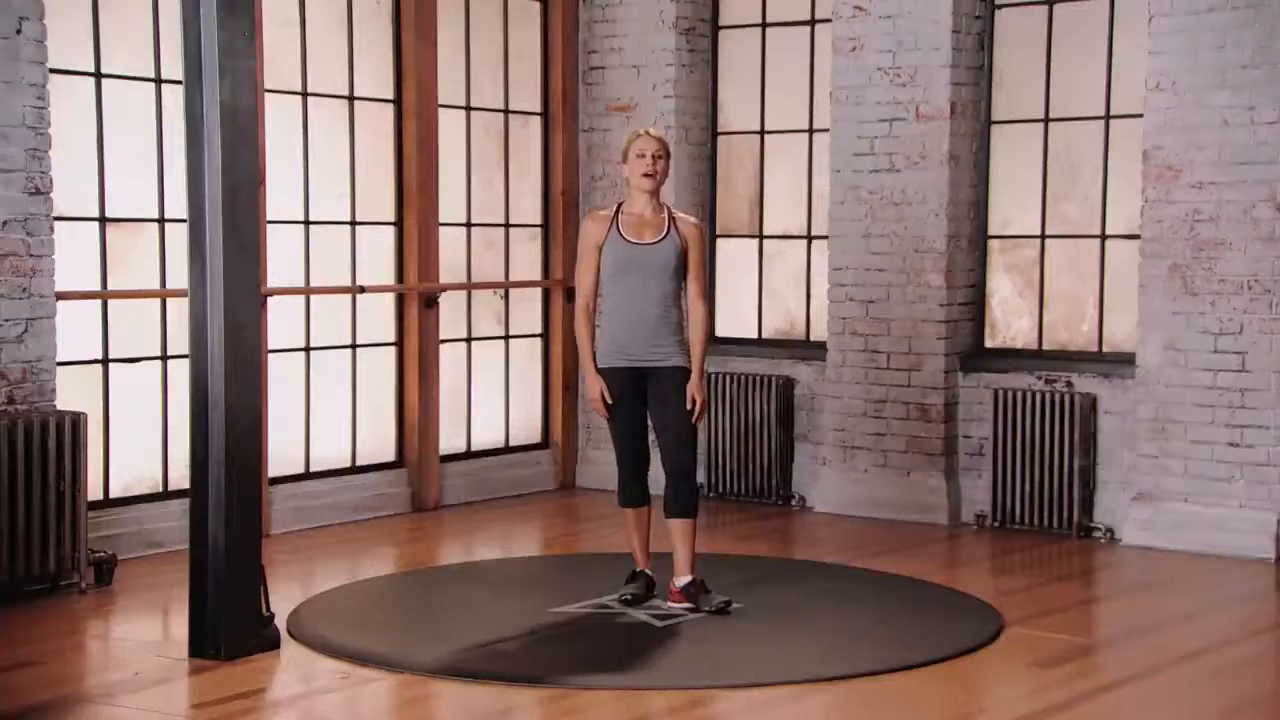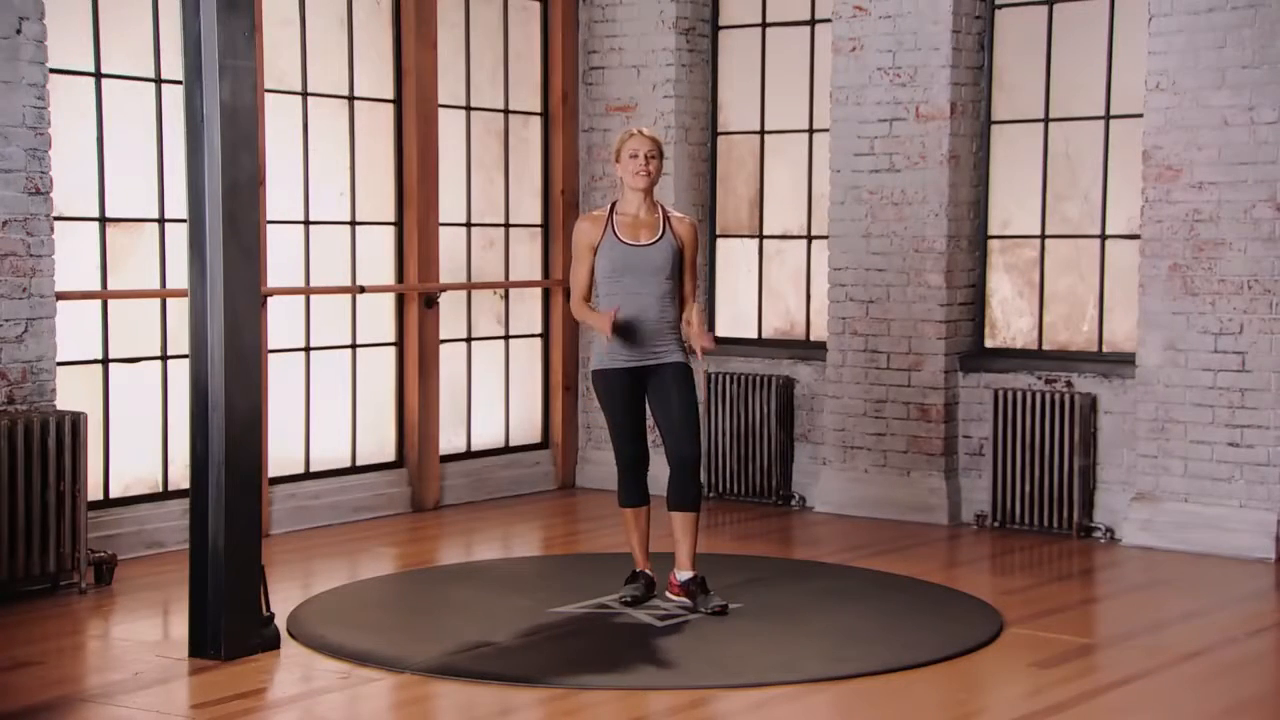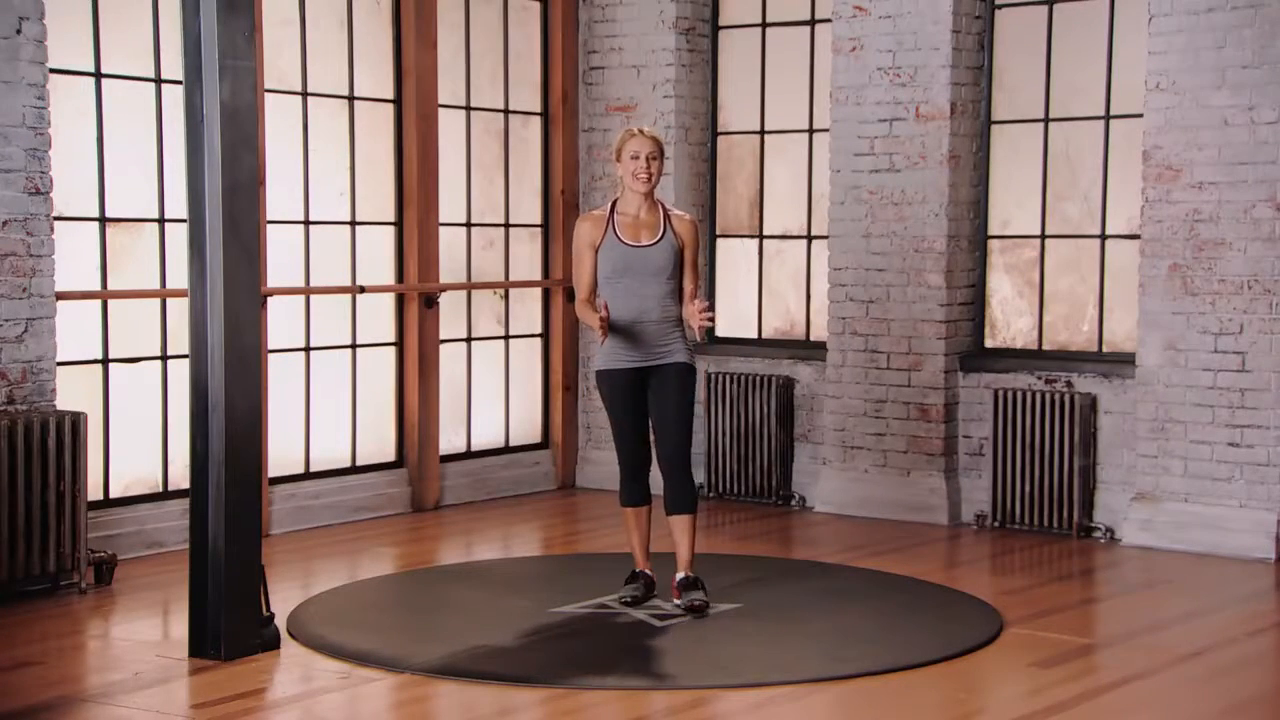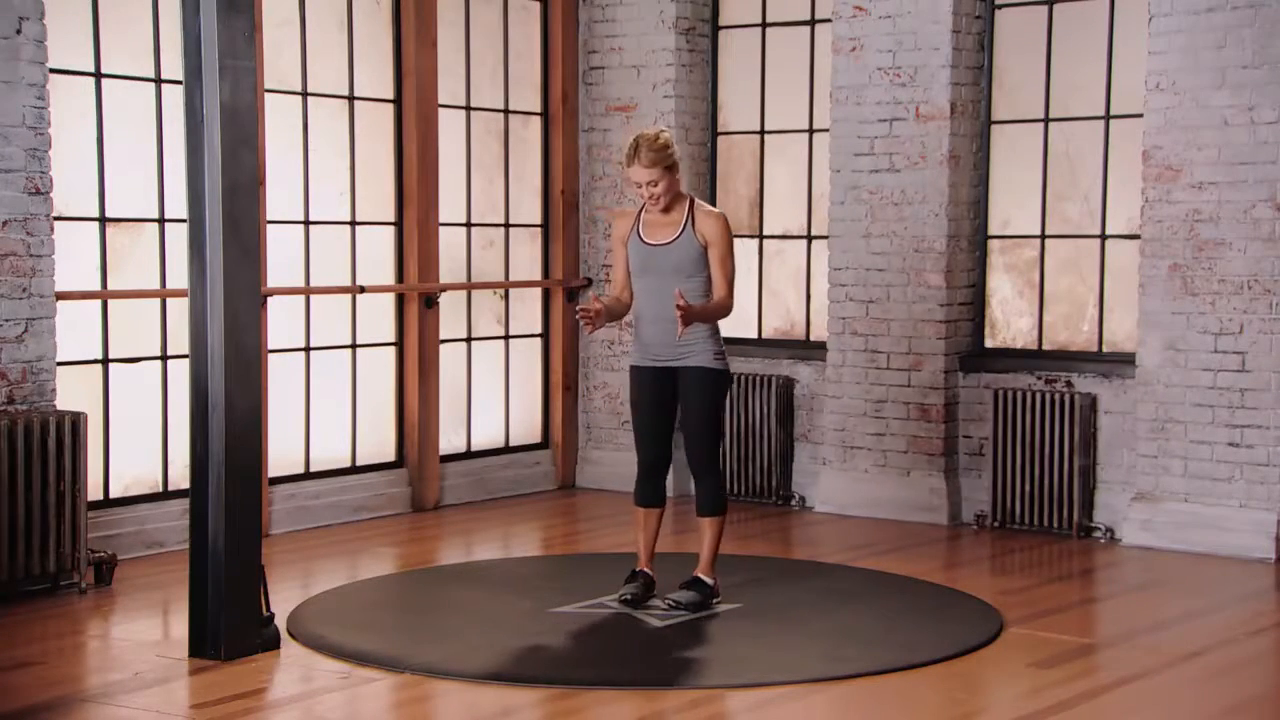
dt=0.7s
person 1, frame 1
left shoulder: (687, 229)
right shoulder: (598, 226)
left elbow: (697, 306)
right elbow: (584, 304)
left wrist: (697, 373)
right wrist: (590, 371)
left hip: (668, 363)
right hip: (616, 363)
left knee: (680, 464)
right knee: (632, 465)
left ankle: (684, 581)
right ankle: (641, 570)
person 1, frame 2
left shoulder: (681, 227)
right shoulder: (591, 226)
left elbow: (688, 298)
right elbow: (577, 301)
left wrist: (695, 329)
right wrist: (600, 319)
left hip: (668, 359)
right hip: (616, 361)
left knee: (686, 456)
right knee: (631, 463)
left ankle: (685, 576)
right ankle: (641, 570)
person 1, frame 3
left shoulder: (682, 226)
right shoulder: (592, 226)
left elbow: (688, 298)
right elbow: (582, 299)
left wrist: (695, 314)
right wrist: (598, 319)
left hip: (672, 357)
right hip: (618, 360)
left knee: (675, 460)
right knee: (633, 463)
left ankle: (686, 575)
right ankle: (642, 570)
person 1, frame 4
left shoulder: (709, 221)
right shoulder: (625, 224)
left elbow: (725, 299)
right elbow: (622, 296)
left wrist: (696, 311)
right wrist: (603, 312)
left hip: (701, 359)
right hip: (648, 360)
left knee: (703, 463)
right knee: (650, 463)
left ankle: (705, 576)
right ankle: (643, 569)
